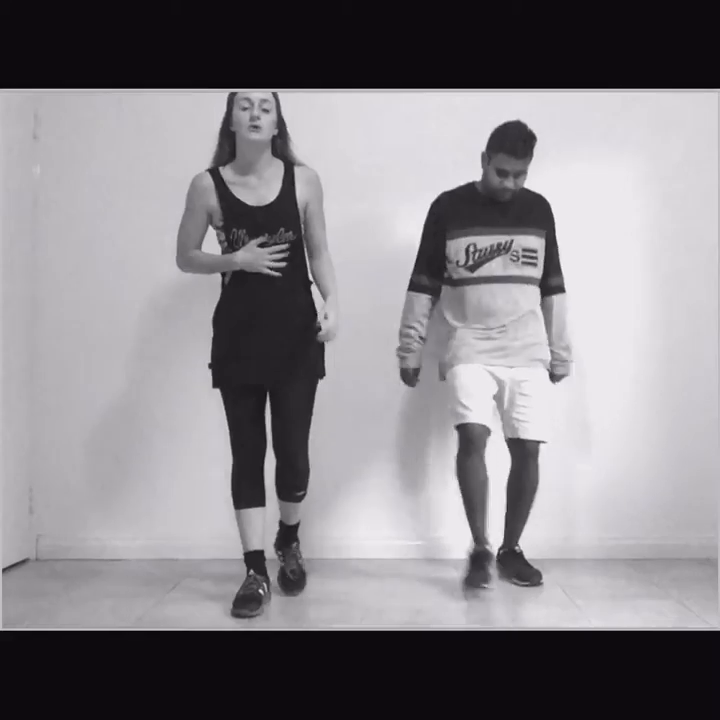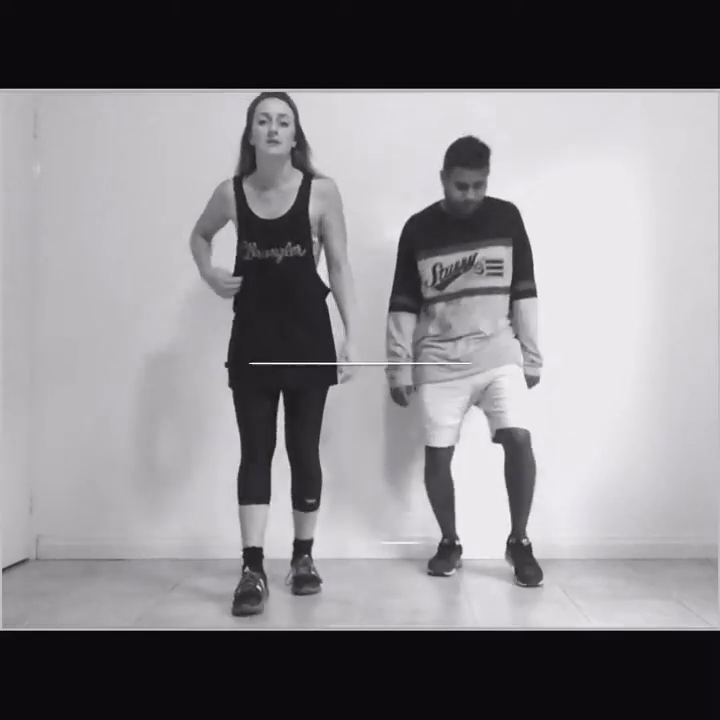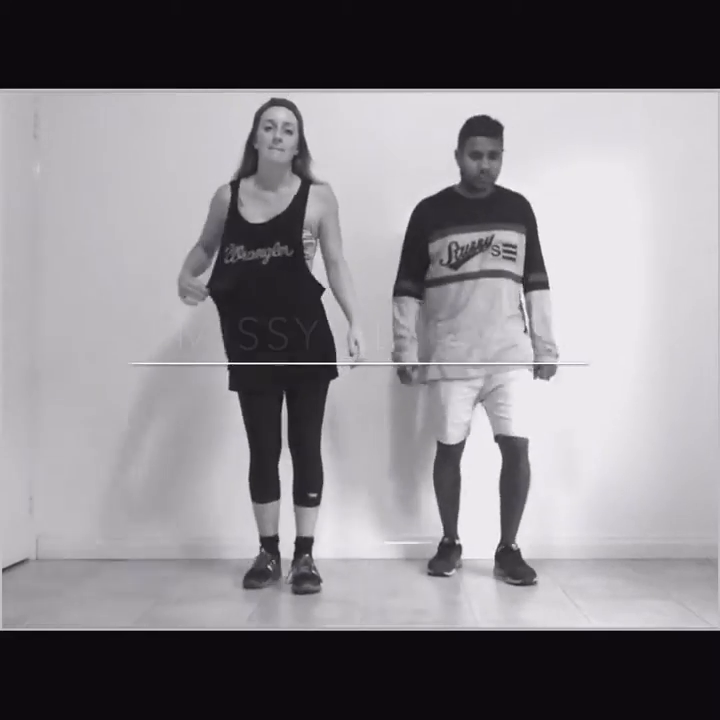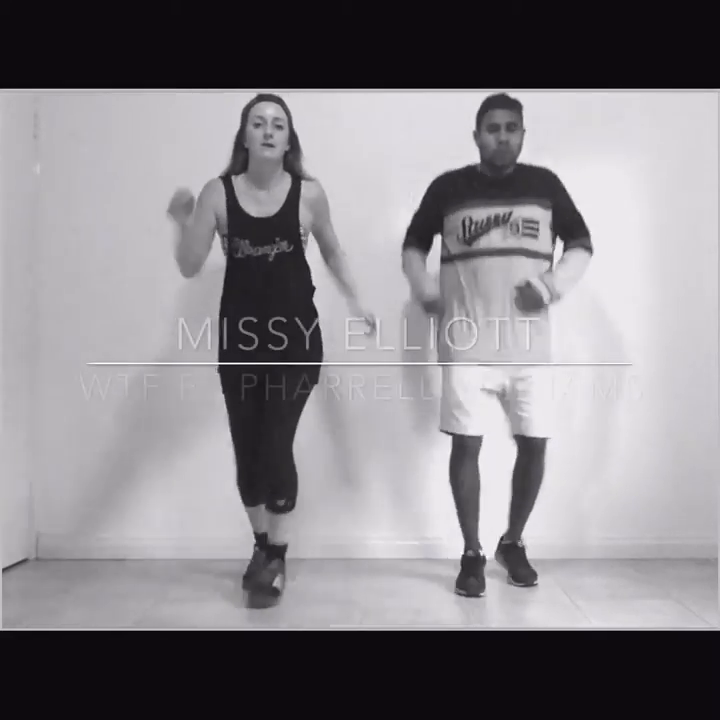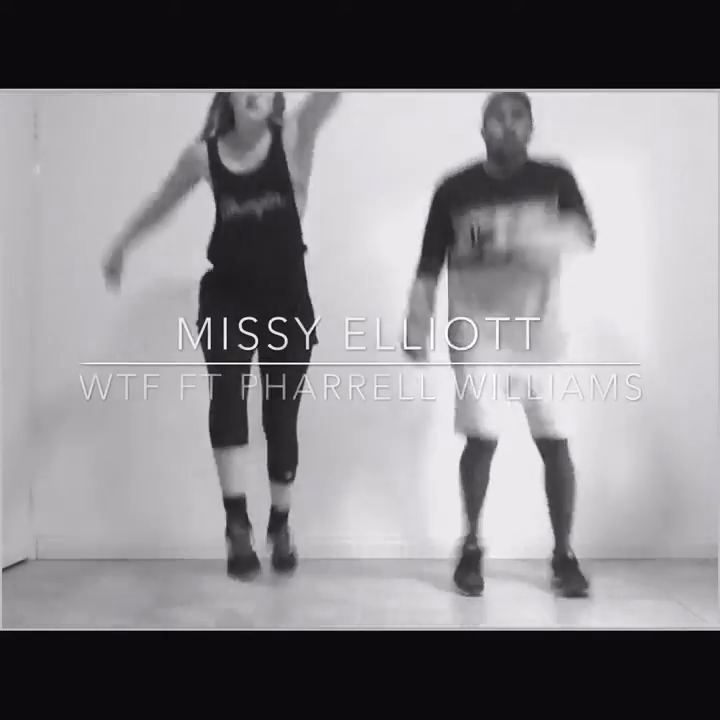
dt=0.4s
person 1, frame 1
left shoulder: (303, 178)
right shoulder: (207, 185)
left elbow: (318, 251)
right elbow: (185, 255)
left wrist: (331, 301)
right wrist: (232, 261)
left hip: (295, 329)
right hip: (238, 331)
left knee: (292, 447)
right knee: (247, 451)
left ankle: (289, 540)
right ankle: (255, 570)
person 1, frame 2
left shoulder: (322, 191)
right shoulder: (229, 192)
left elbow: (338, 265)
right elbow: (200, 236)
left wrist: (349, 333)
right wrist: (209, 274)
left hip: (308, 338)
right hip: (252, 339)
left knee: (304, 450)
right knee: (254, 451)
left ankle: (303, 556)
right ankle: (253, 570)
person 1, frame 3
left shoulder: (319, 196)
right shoulder: (228, 196)
left elbow: (336, 263)
right elbow: (205, 247)
left wrist: (354, 322)
right wrist: (187, 275)
left hip: (305, 338)
right hip: (250, 340)
left knee: (306, 447)
right knee: (263, 450)
left ankle: (304, 555)
right ankle: (267, 551)
person 1, frame 4
left shoulder: (309, 191)
right shoulder: (217, 192)
left elbow: (332, 251)
right elbow: (189, 266)
left wrist: (355, 299)
right wrist: (184, 222)
left hip: (293, 334)
right hip: (239, 337)
left knee: (276, 445)
right knee: (248, 448)
left ankle: (275, 561)
right ankle: (262, 545)
person 1, frame 5
left shoulder: (293, 139)
right shoulder: (204, 153)
left elbow: (327, 100)
right elbow: (163, 201)
right wrist: (121, 246)
left hip: (284, 300)
right hip: (226, 299)
left knee: (283, 412)
right knee: (227, 397)
left ankle: (279, 522)
right ankle: (237, 523)
person 2, frame 1
left shoulder: (539, 210)
right shoulder: (448, 207)
left elbow: (553, 289)
right elbow: (423, 286)
left wrist: (561, 353)
right wrist: (409, 351)
left hip: (527, 352)
right hip: (470, 349)
left knee: (527, 451)
right knee: (473, 437)
left ankle: (511, 550)
right ankle: (481, 549)
person 2, frame 2
left shoulder: (507, 218)
right shoulder: (418, 229)
left elbow: (525, 293)
right elbow: (403, 306)
left wrist: (531, 358)
right wrist: (399, 370)
left hip: (498, 355)
right hip: (439, 361)
left knee: (519, 440)
right knee: (437, 454)
left ankle: (519, 542)
right ankle: (450, 543)
person 2, frame 3
left shoulder: (519, 209)
right shoulder: (429, 213)
left elbow: (537, 284)
right elbow: (407, 289)
left wrist: (546, 347)
right wrist: (406, 350)
left hip: (510, 354)
right hip: (451, 357)
left knee: (516, 448)
right knee: (449, 450)
left ankle: (508, 549)
right ankle: (450, 541)
person 2, frame 4
left shoulder: (545, 185)
right shoulder: (447, 188)
left elbow: (581, 244)
right elbow: (413, 246)
left wrist: (554, 286)
right wrist: (424, 288)
left hip: (528, 342)
right hip: (468, 343)
left knee: (533, 442)
right knee: (466, 443)
left ankle: (513, 543)
right ankle: (472, 553)
person 2, frame 5
left shoulder: (555, 179)
right shoulder: (454, 191)
left elbow: (582, 237)
right elbow: (430, 265)
left wrist: (525, 237)
right wrist: (417, 325)
left hip: (539, 334)
right hip: (476, 337)
left knee: (556, 446)
right knee: (482, 442)
left ankle: (563, 555)
right ankle: (471, 544)
